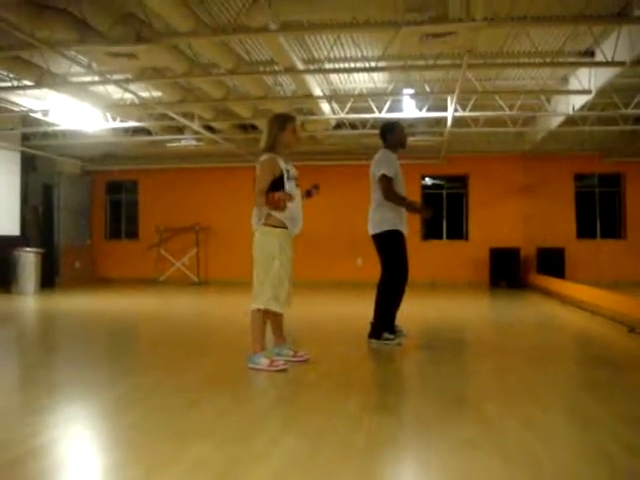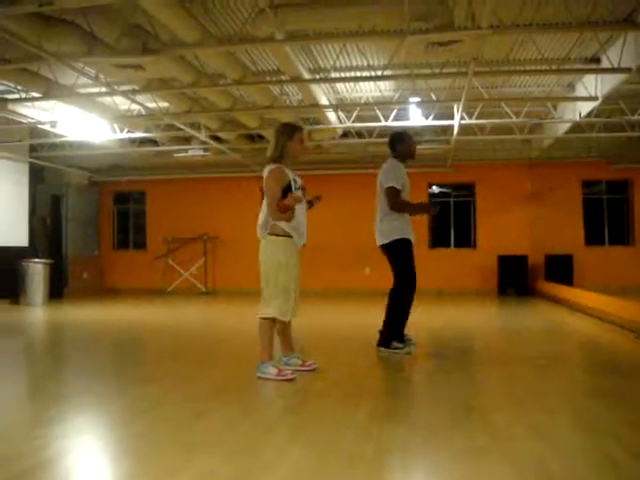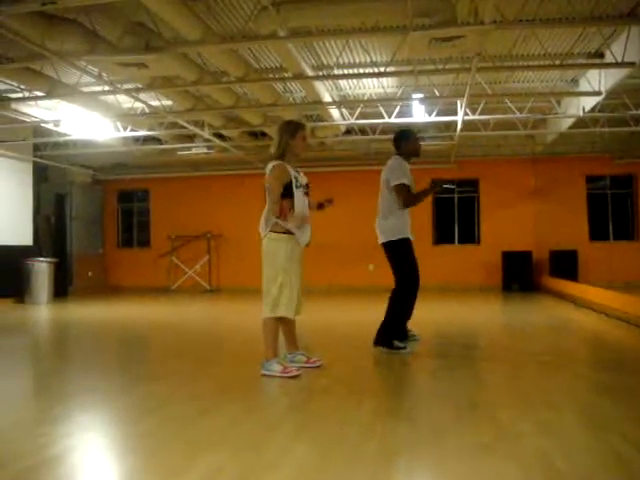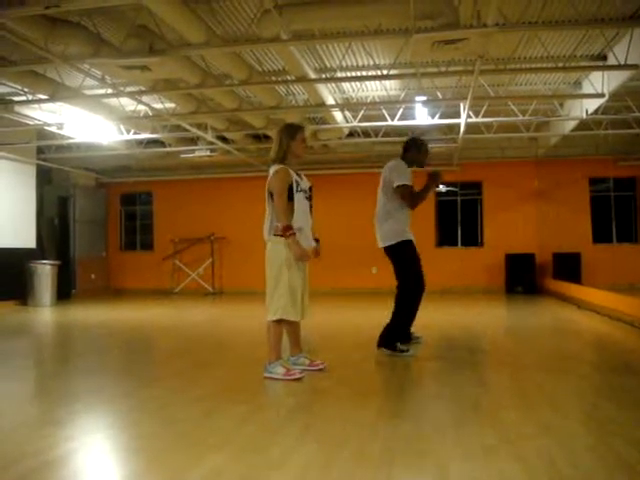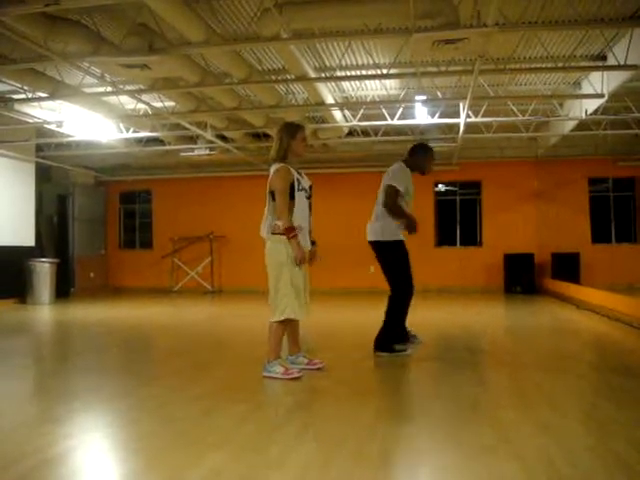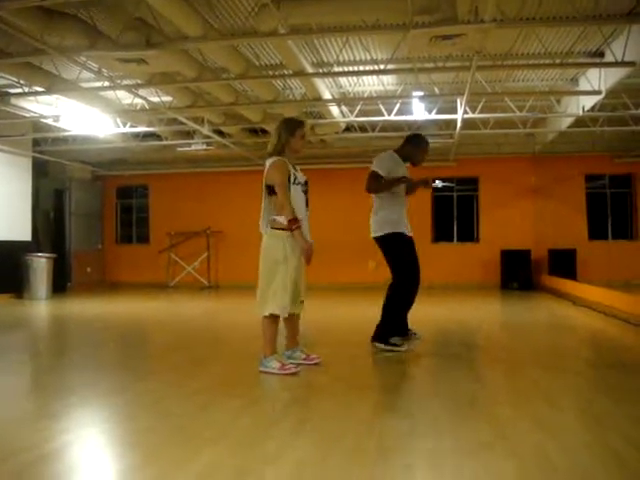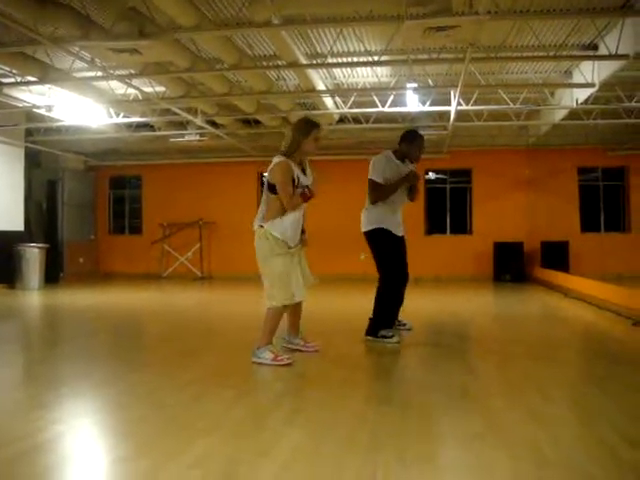
dt=0.4s
person 1, frame 1
left shoulder: (284, 164)
right shoulder: (269, 162)
right elbow: (258, 198)
left wrist: (309, 193)
right wrist: (278, 198)
left hip: (283, 235)
right hip: (271, 234)
left knee: (278, 293)
right knee: (266, 292)
left ankle: (280, 346)
right ankle: (257, 353)
person 1, frame 2
left shoulder: (287, 173)
right shoulder: (275, 172)
right elbow: (273, 212)
left wrist: (308, 203)
right wrist: (288, 202)
left hip: (289, 244)
right hip: (277, 243)
left knee: (286, 302)
right knee: (273, 301)
left ankle: (288, 355)
right ankle: (265, 363)
person 1, frame 3
left shoulder: (293, 172)
right shoulder: (278, 169)
right elbow: (274, 208)
left wrist: (320, 205)
right wrist: (293, 218)
left hip: (293, 241)
right hip: (280, 240)
left knee: (290, 299)
right knee: (277, 299)
left ankle: (293, 352)
right ankle: (270, 360)
person 1, frame 4
left shoulder: (297, 175)
right shoulder: (280, 173)
right elbow: (281, 214)
left wrist: (312, 241)
right wrist: (293, 243)
left hip: (298, 245)
right hip: (284, 245)
left knee: (295, 303)
right knee: (281, 302)
left ankle: (296, 355)
right ankle: (273, 363)
person 1, frame 5
left shoulder: (297, 174)
right shoulder: (281, 171)
right elbow: (283, 213)
left wrist: (310, 243)
right wrist: (296, 244)
left hip: (295, 244)
right hip: (283, 243)
left knee: (294, 302)
right knee: (283, 302)
left ankle: (295, 354)
right ankle: (272, 362)
person 1, frame 6
left shoulder: (290, 167)
right shoulder: (278, 164)
right elbow: (284, 206)
left wrist: (304, 239)
right wrist: (301, 237)
left hip: (292, 238)
right hip: (281, 238)
left knee: (294, 297)
right knee: (276, 297)
left ankle: (292, 349)
right ankle: (268, 358)
person 1, frame 7
left shoulder: (304, 165)
right shoulder: (282, 166)
right elbow: (290, 203)
left wrist: (301, 232)
right wrist: (311, 191)
left hip: (290, 237)
right hip: (272, 237)
left knee: (299, 288)
right knee: (284, 294)
left ankle: (293, 336)
right ankle: (262, 348)
person 2, frame 1
left shoulder: (390, 159)
right shoulder: (385, 157)
right elbow: (388, 193)
left wrist: (412, 207)
right wrist: (416, 207)
left hip: (392, 225)
right hip: (386, 226)
left knee: (398, 275)
right knee: (393, 276)
left ankle: (386, 325)
right ankle: (379, 330)
person 2, frame 2
left shoulder: (396, 169)
right shoulder: (392, 168)
right elbow: (393, 204)
left wrist: (419, 208)
right wrist: (422, 208)
left hip: (398, 234)
right hip: (394, 235)
left knee: (406, 283)
right knee: (404, 284)
left ankle: (395, 334)
right ankle: (388, 339)
person 2, frame 3
left shoulder: (398, 166)
right shoulder: (398, 165)
right elbow: (407, 201)
left wrist: (426, 191)
right wrist: (430, 189)
left hip: (396, 232)
right hip: (395, 234)
left knee: (407, 282)
right knee: (408, 284)
left ankle: (398, 331)
right ankle: (386, 337)
person 2, frame 4
left shoulder: (396, 168)
right shoulder: (398, 168)
right elbow: (412, 201)
left wrist: (429, 185)
right wrist: (431, 184)
left hip: (395, 236)
right hip: (397, 237)
left knee: (409, 285)
right knee: (414, 286)
left ankle: (402, 333)
right ankle: (389, 340)
person 2, frame 5
left shoulder: (401, 172)
right shoulder: (400, 171)
right elbow: (389, 204)
left wrist: (406, 222)
right wrist: (409, 220)
left hip: (387, 236)
right hip: (386, 236)
left knee: (402, 286)
right knee: (402, 288)
left ankle: (399, 333)
right ankle: (385, 342)
person 2, frame 6
left shoulder: (400, 164)
right shoulder: (385, 159)
right elbow: (371, 186)
left wrist: (416, 185)
right wrist: (402, 180)
left hip: (400, 229)
right hip: (388, 229)
left knee: (411, 279)
right knee: (404, 279)
left ankle: (399, 328)
right ankle: (383, 335)
person 2, frame 7
left shoulder: (408, 165)
right shoulder: (381, 161)
left elbow: (413, 198)
right elbow: (374, 197)
left wrist: (413, 183)
right wrist: (402, 181)
left hip: (395, 227)
right hip: (377, 226)
left knee: (401, 276)
right knee: (391, 275)
left ankle: (390, 318)
right ankle: (376, 328)
